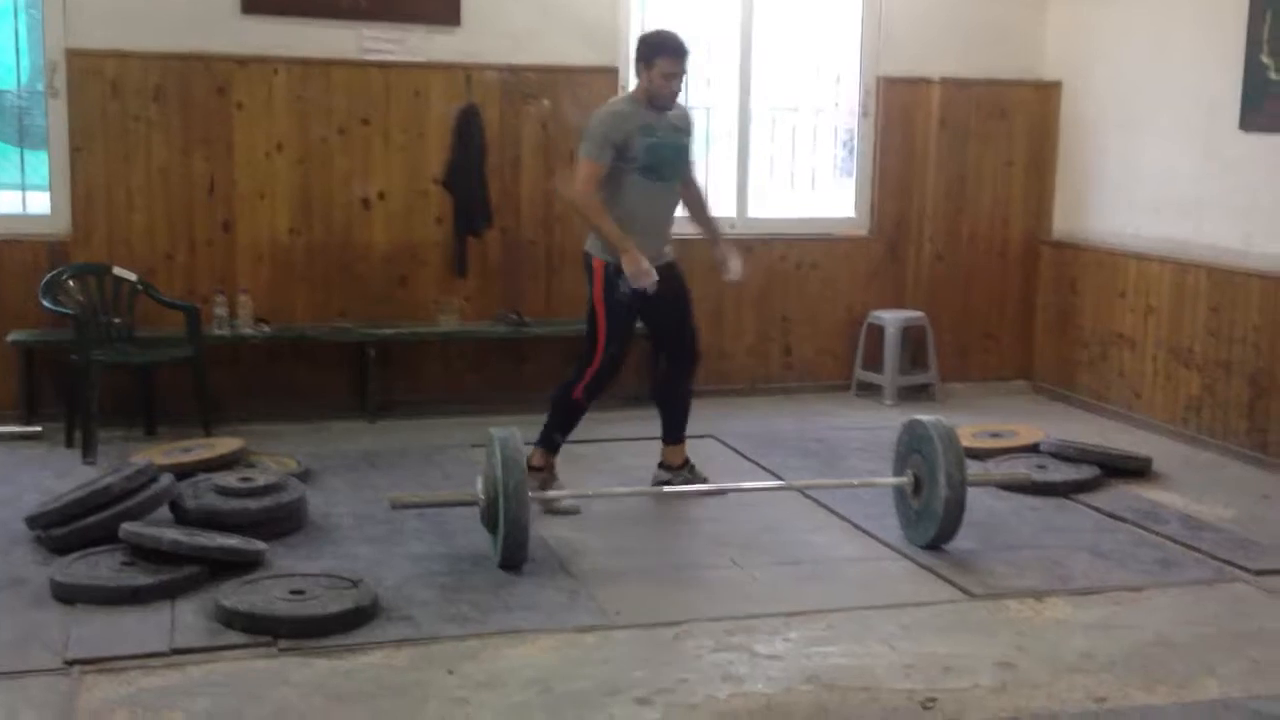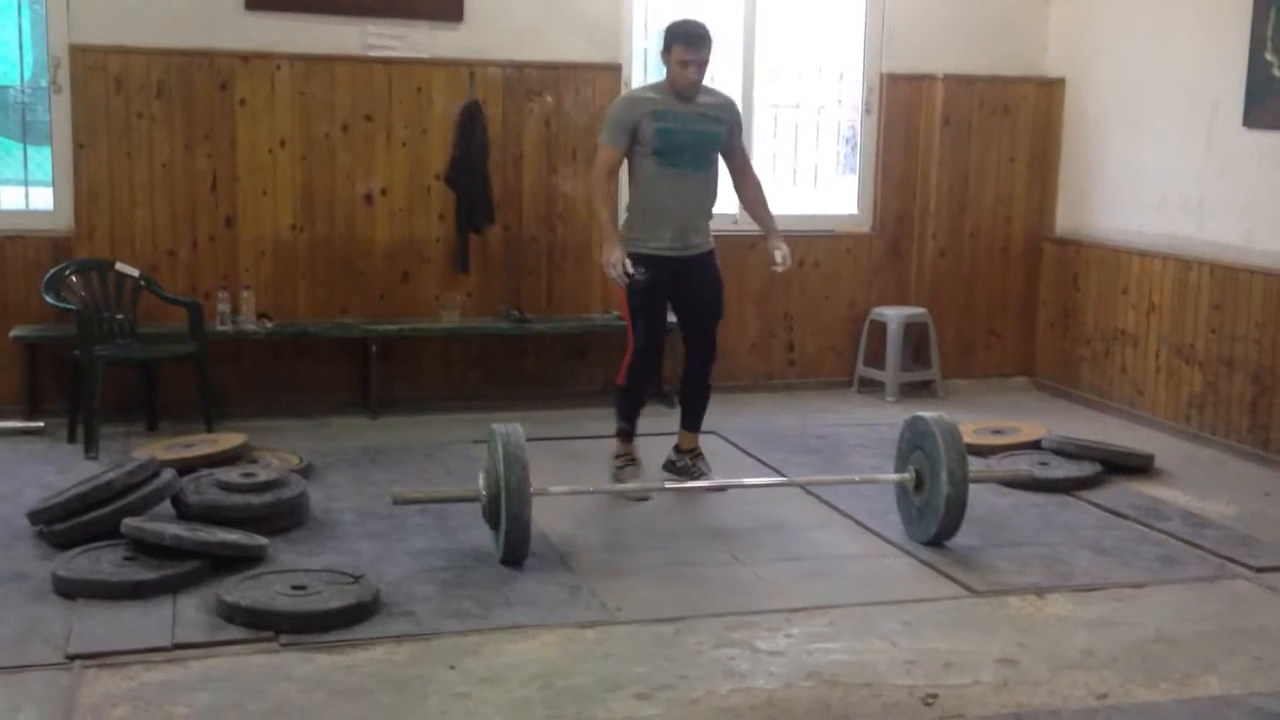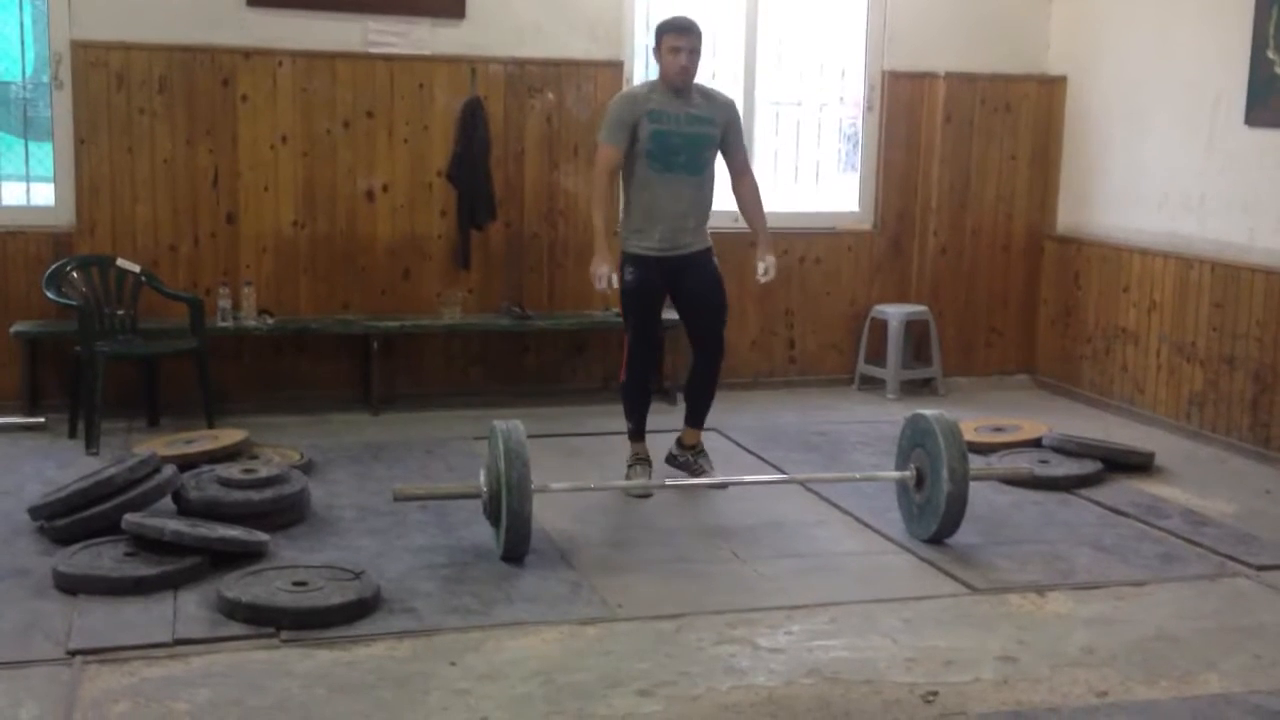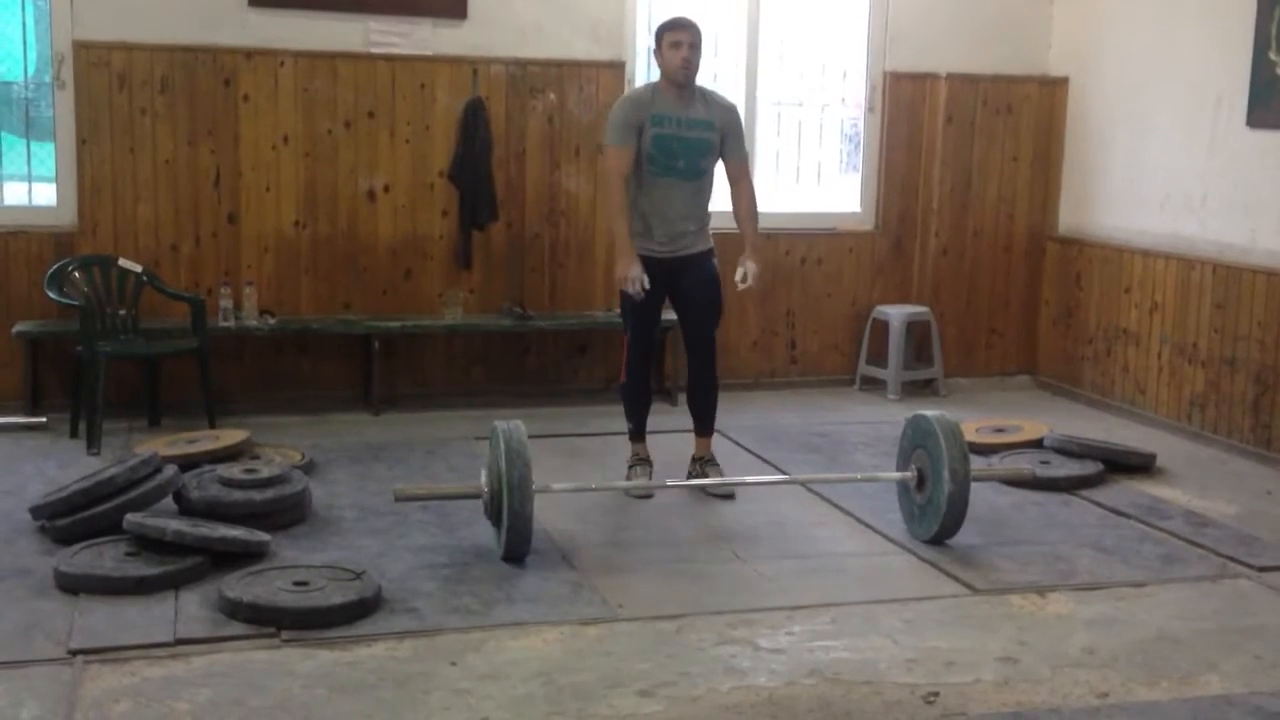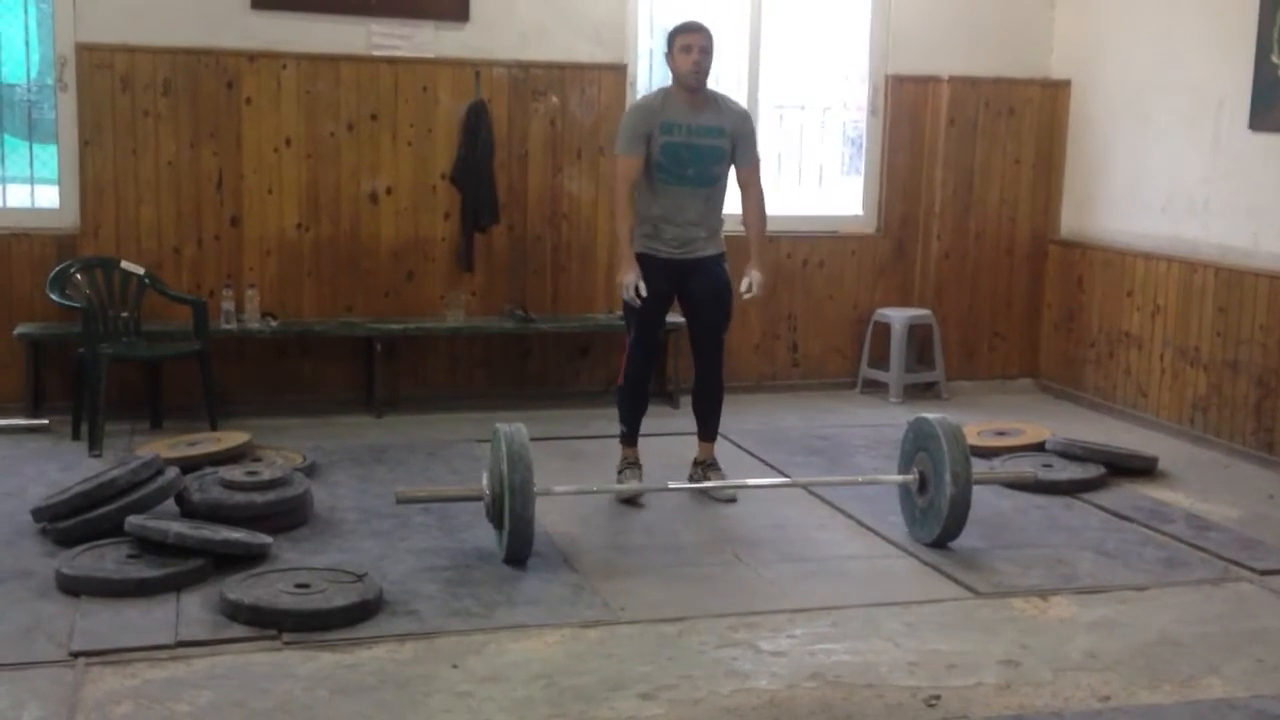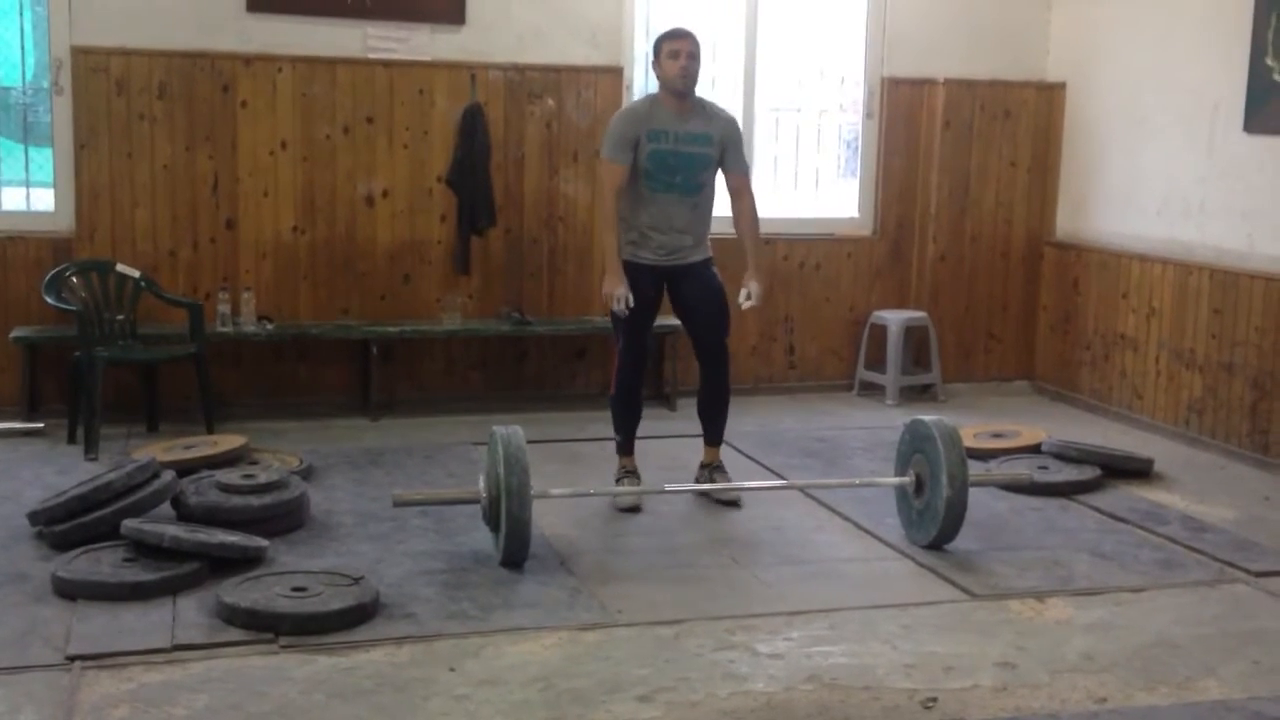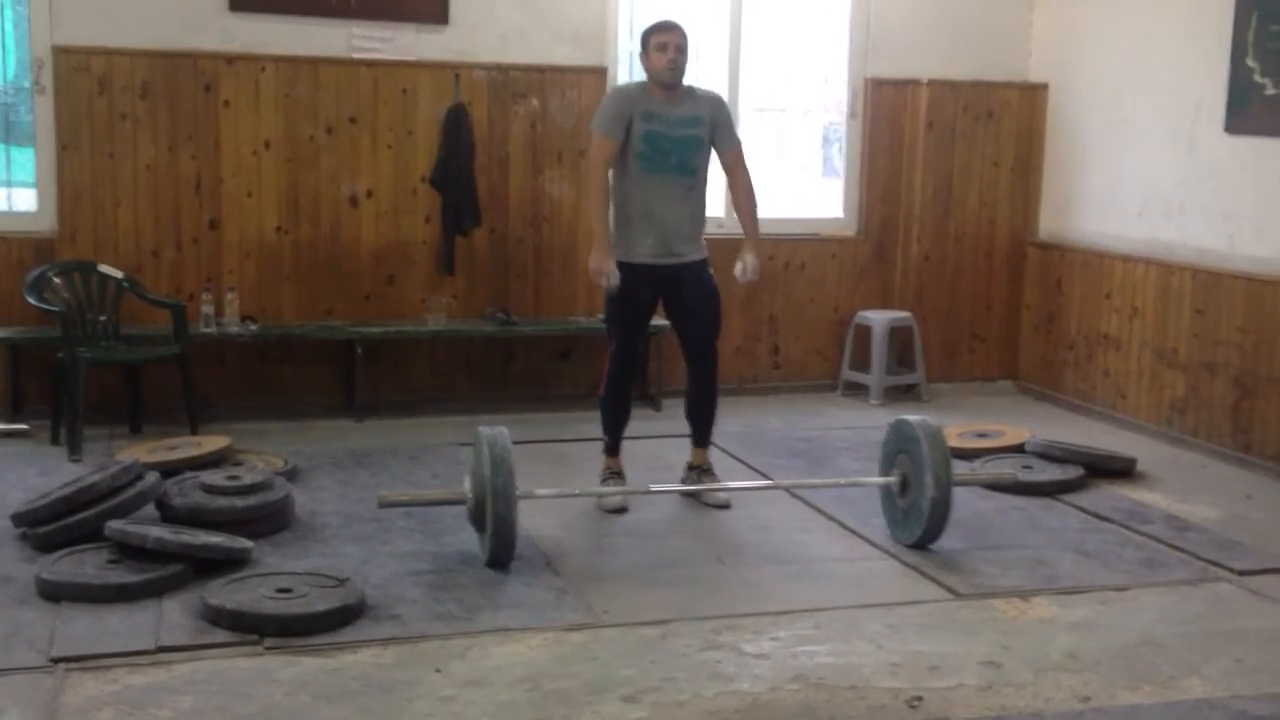
dt=0.3s
person 1, frame 1
left shoulder: (680, 120)
right shoulder: (614, 119)
left elbow: (688, 187)
right elbow: (585, 192)
left wrist: (720, 242)
right wrist: (627, 251)
left hip: (660, 262)
right hip: (617, 265)
left knee: (682, 358)
right knee: (601, 366)
left ankle: (675, 464)
right ankle: (540, 467)
person 1, frame 2
left shoulder: (723, 109)
right shoulder: (633, 106)
left elbow: (743, 175)
right elbow: (602, 175)
left wrist: (773, 234)
right wrist: (610, 240)
left hip: (698, 254)
right hip: (646, 254)
left knee: (703, 352)
right knee: (644, 353)
left ankle: (686, 450)
right ankle: (624, 453)
person 1, frame 3
left shoulder: (721, 108)
right shoulder: (630, 105)
left elbow: (742, 178)
right elbow: (604, 177)
left wrist: (763, 244)
right wrist: (602, 250)
left hip: (696, 251)
right hip: (641, 253)
left knee: (710, 348)
right knee: (642, 353)
left ankle: (689, 445)
right ankle: (638, 454)
person 1, frame 4
left shoulder: (722, 112)
right shoulder: (634, 106)
left elbow: (741, 183)
right elbow: (617, 181)
left wrist: (750, 251)
right wrist: (626, 254)
left hip: (697, 253)
right hip: (645, 253)
left knee: (703, 354)
right knee: (640, 353)
left ankle: (703, 458)
right ankle: (639, 454)
person 1, frame 5
left shoulder: (735, 117)
right shoulder: (645, 113)
left elbow: (751, 189)
right elbow: (625, 188)
left wrist: (754, 260)
right wrist: (627, 260)
left hip: (706, 257)
right hip: (652, 255)
left knee: (711, 359)
right knee: (641, 356)
left ankle: (705, 461)
right ankle: (629, 459)
person 1, frame 6
left shoulder: (722, 124)
right shoulder: (631, 120)
left elbow: (742, 197)
right elbow: (610, 197)
left wrist: (751, 270)
right wrist: (613, 271)
left hip: (695, 260)
right hip: (639, 260)
left knee: (716, 359)
right knee: (631, 363)
left ankle: (712, 464)
right ankle: (626, 468)
person 1, frame 7
left shoulder: (710, 106)
right shoulder: (624, 101)
left elbow: (737, 173)
right elbow: (598, 171)
left wrist: (750, 244)
right wrist: (601, 246)
left hip: (690, 260)
right hip: (633, 260)
left knee: (704, 362)
right knee: (622, 364)
left ankle: (699, 466)
right ankle: (612, 468)
